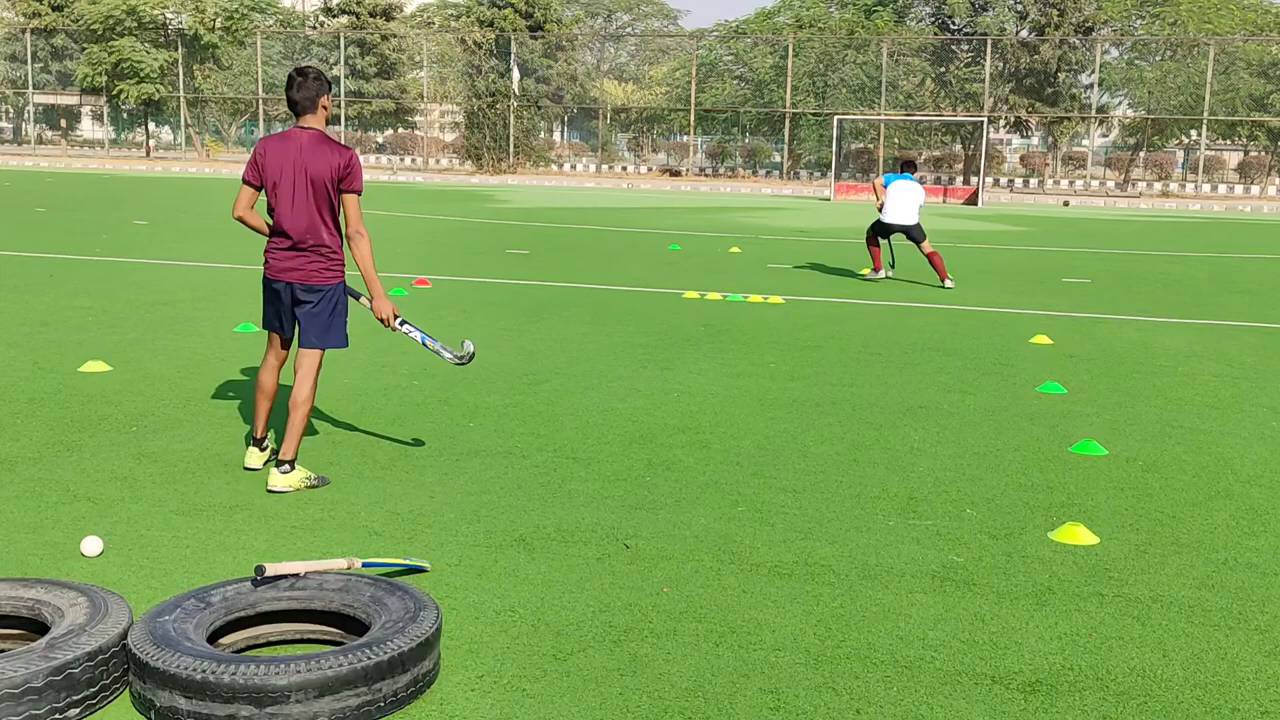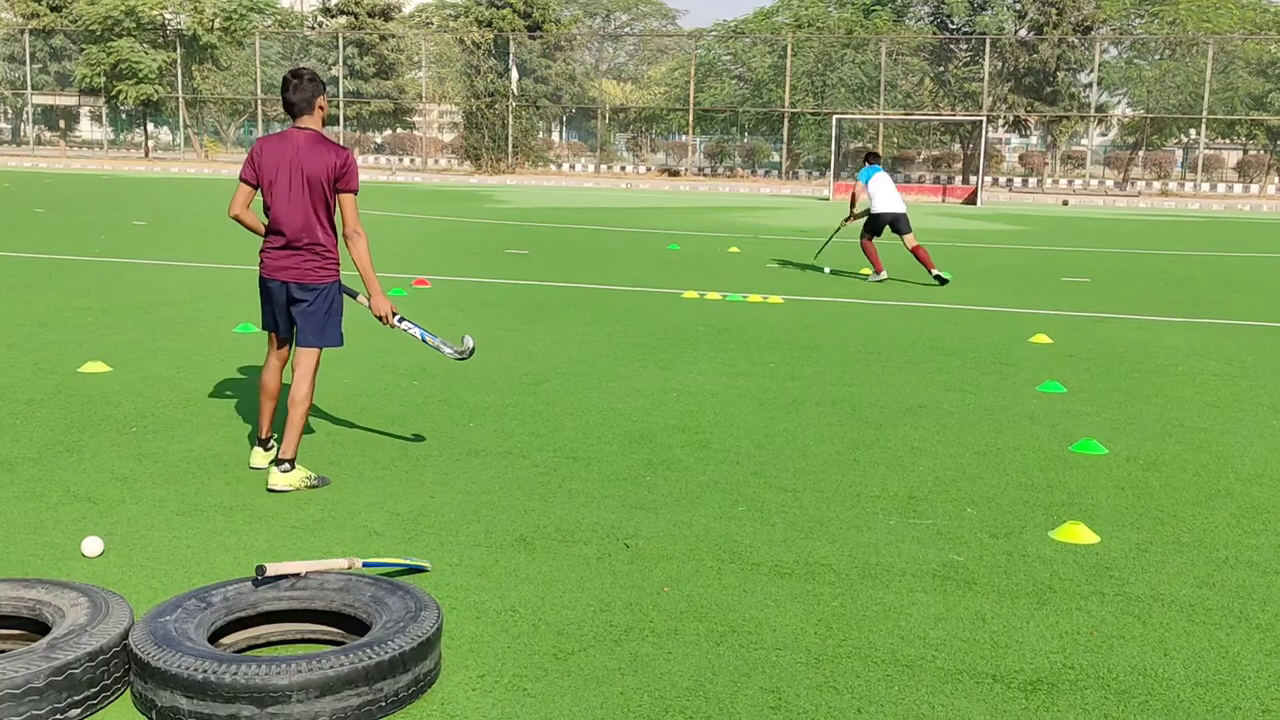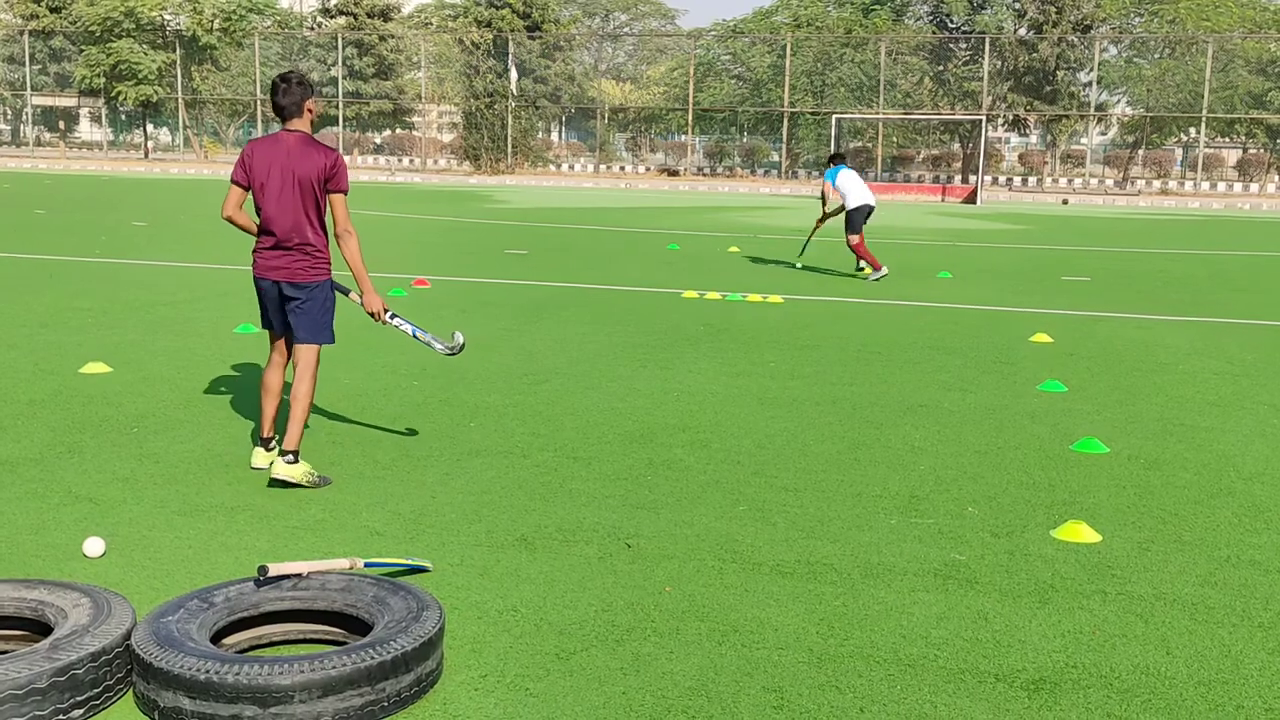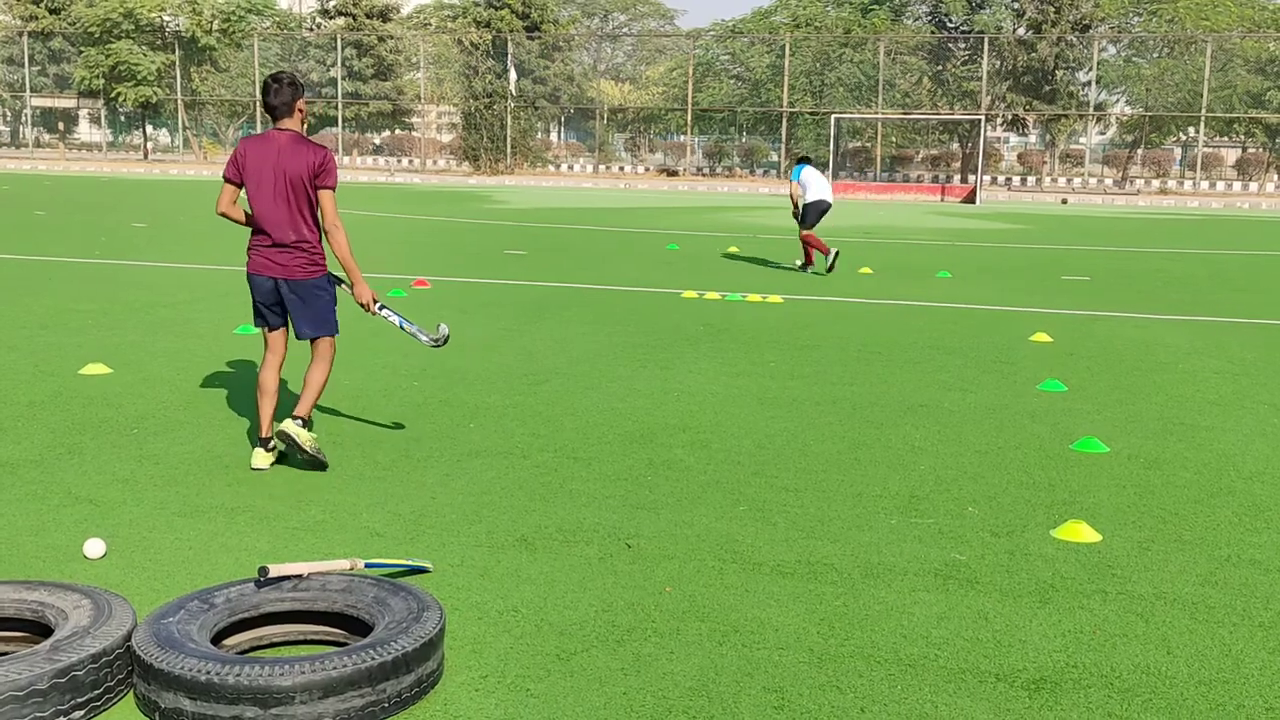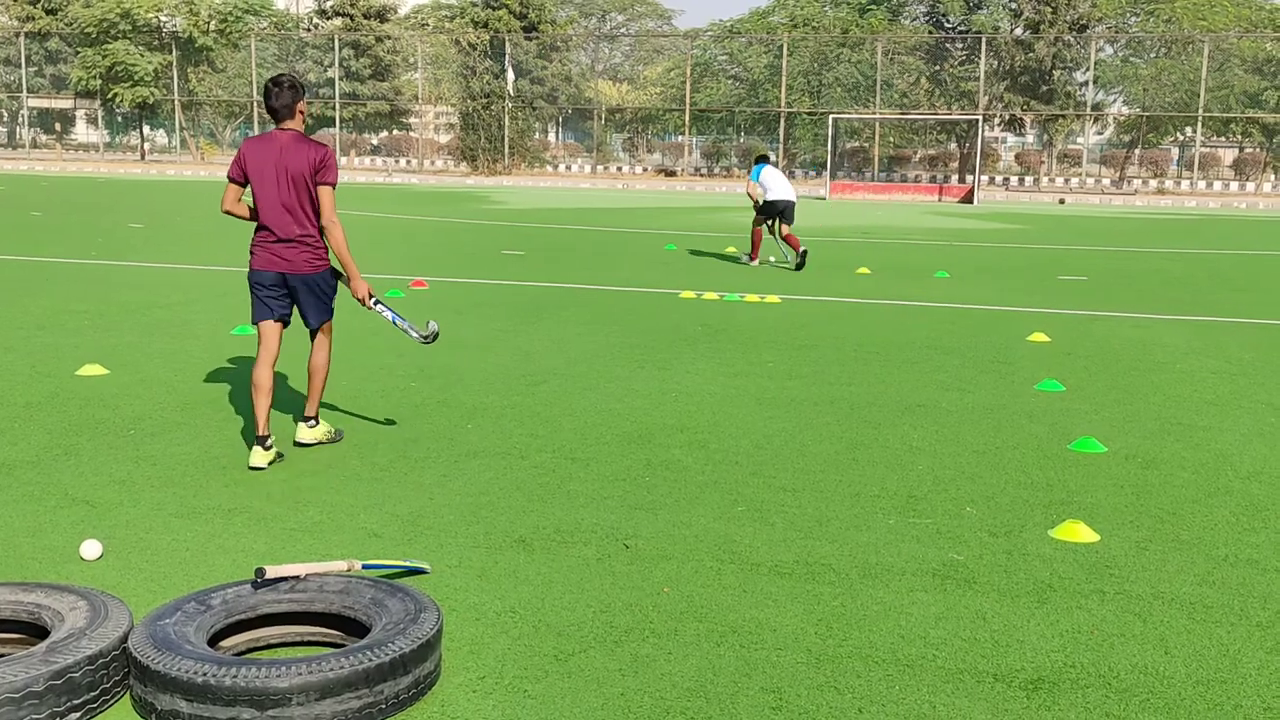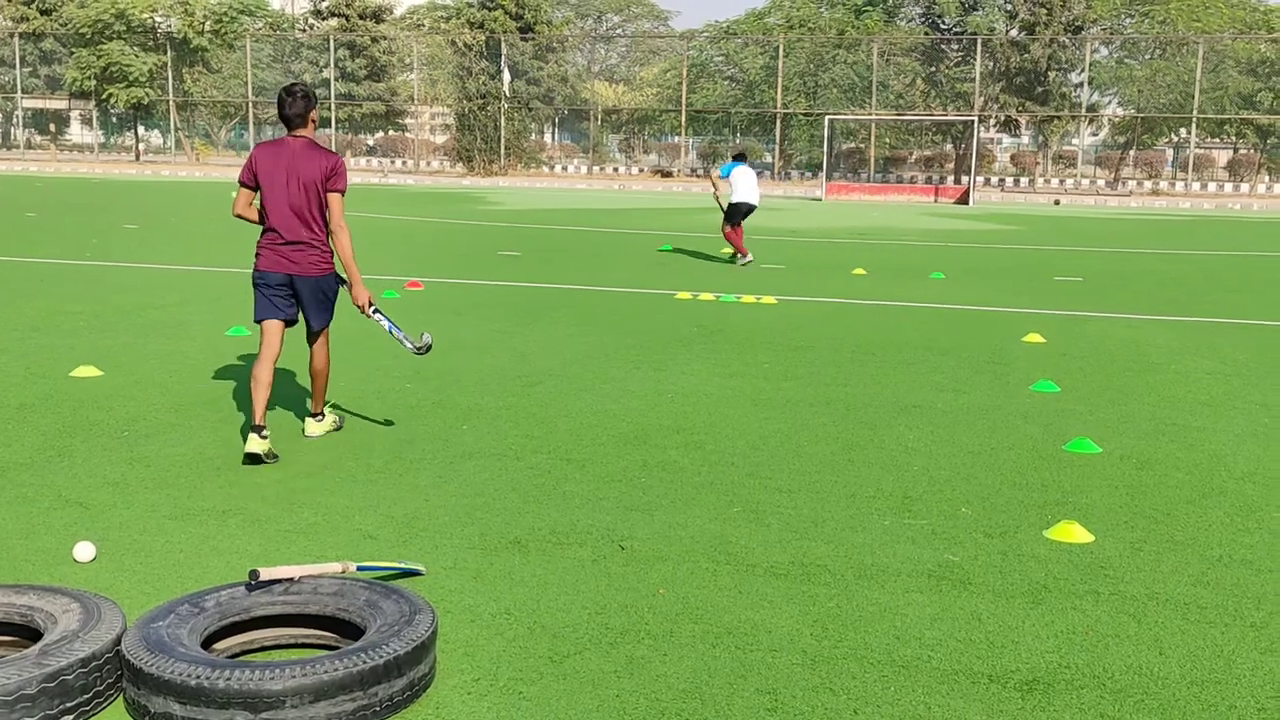
dt=0.2s
person 1, frame 1
left shoulder: (266, 148)
right shoulder: (343, 157)
left elbow: (241, 211)
right elbow: (355, 233)
right wrist: (378, 295)
left hip: (277, 271)
right hip: (322, 276)
left knee: (274, 356)
right knee: (307, 369)
left ankle: (258, 445)
right ankle: (285, 468)
person 1, frame 2
left shoulder: (262, 148)
right shoulder: (338, 157)
left elbow: (237, 209)
right elbow: (352, 231)
right wrist: (375, 293)
left hip: (273, 271)
right hip: (317, 275)
left knee: (276, 355)
right knee: (304, 369)
left ankle: (263, 444)
right ankle: (285, 467)
person 1, frame 3
left shoulder: (253, 150)
right shoulder: (328, 158)
left elbow: (230, 211)
right elbow: (343, 231)
right wrist: (368, 290)
left hip: (266, 270)
right hip: (309, 274)
left knee: (278, 355)
right knee: (305, 366)
left ankle: (265, 444)
right ankle: (288, 457)
person 1, frame 4
left shoulder: (245, 149)
right shoulder: (318, 156)
left elbow: (224, 207)
right elbow: (331, 226)
right wrist: (357, 282)
left hip: (261, 268)
right hip: (306, 270)
left knee: (273, 353)
right knee: (324, 349)
left ankle: (264, 444)
right ankle: (299, 421)
person 1, frame 5
left shoulder: (249, 148)
right shoulder: (319, 153)
left elbow: (229, 204)
right elbow: (329, 220)
right wrist: (354, 275)
left hip: (264, 264)
right hip: (310, 263)
left knee: (267, 350)
right knee: (321, 337)
left ankle: (262, 442)
right ankle: (310, 423)
person 1, frame 6
left shoulder: (260, 154)
right shoulder: (330, 162)
left elbow: (241, 210)
right elbow: (337, 227)
right wrist: (357, 283)
left hip: (269, 265)
right hip: (315, 267)
left knee: (269, 346)
right knee: (318, 339)
left ankle: (258, 431)
right ankle: (317, 415)
